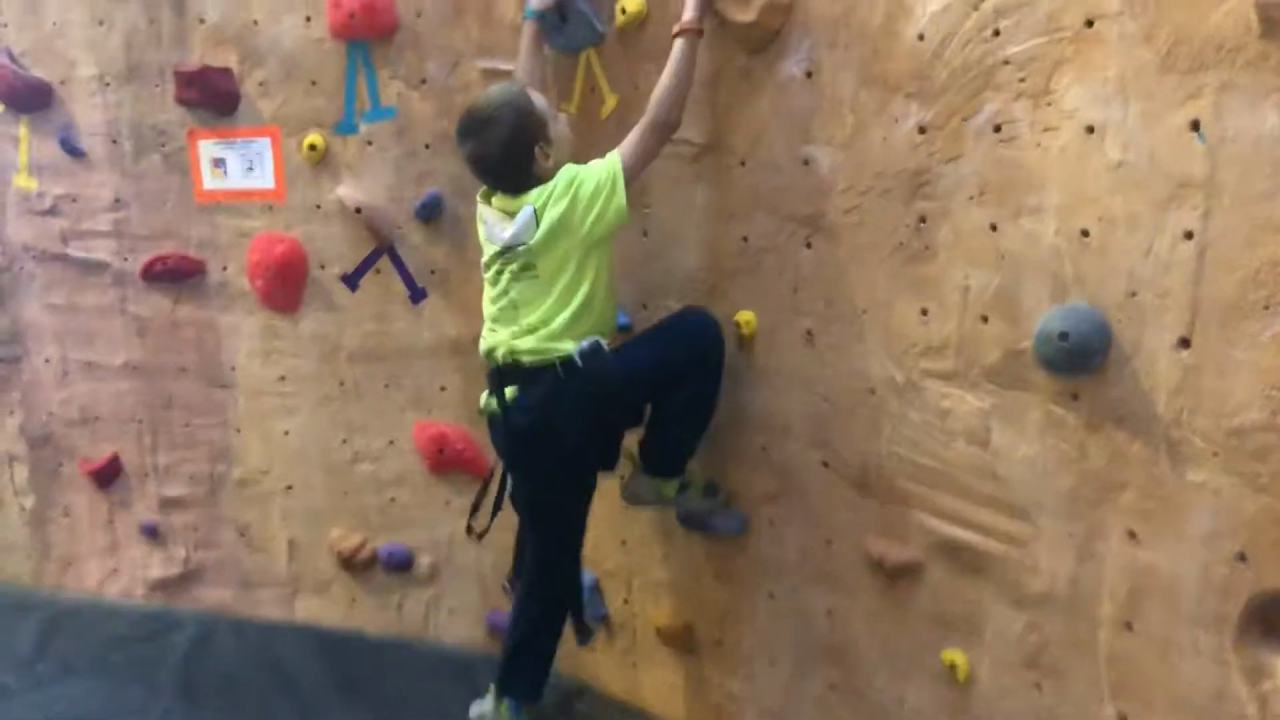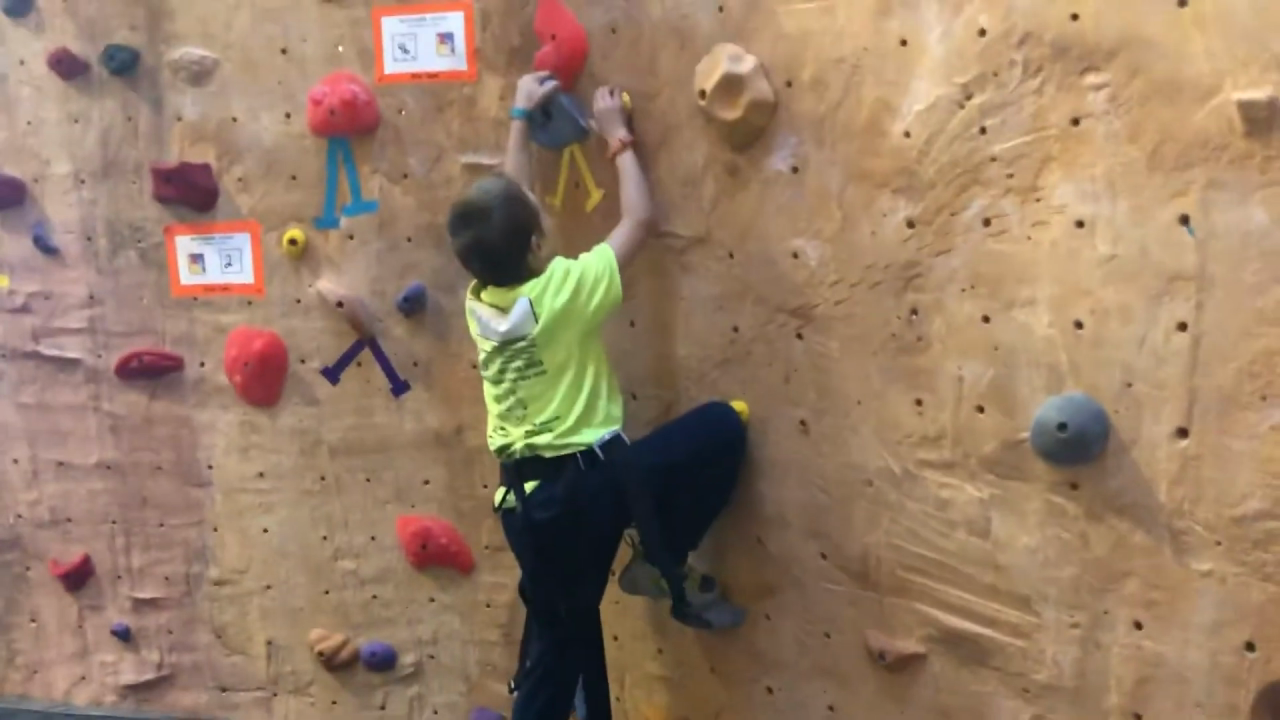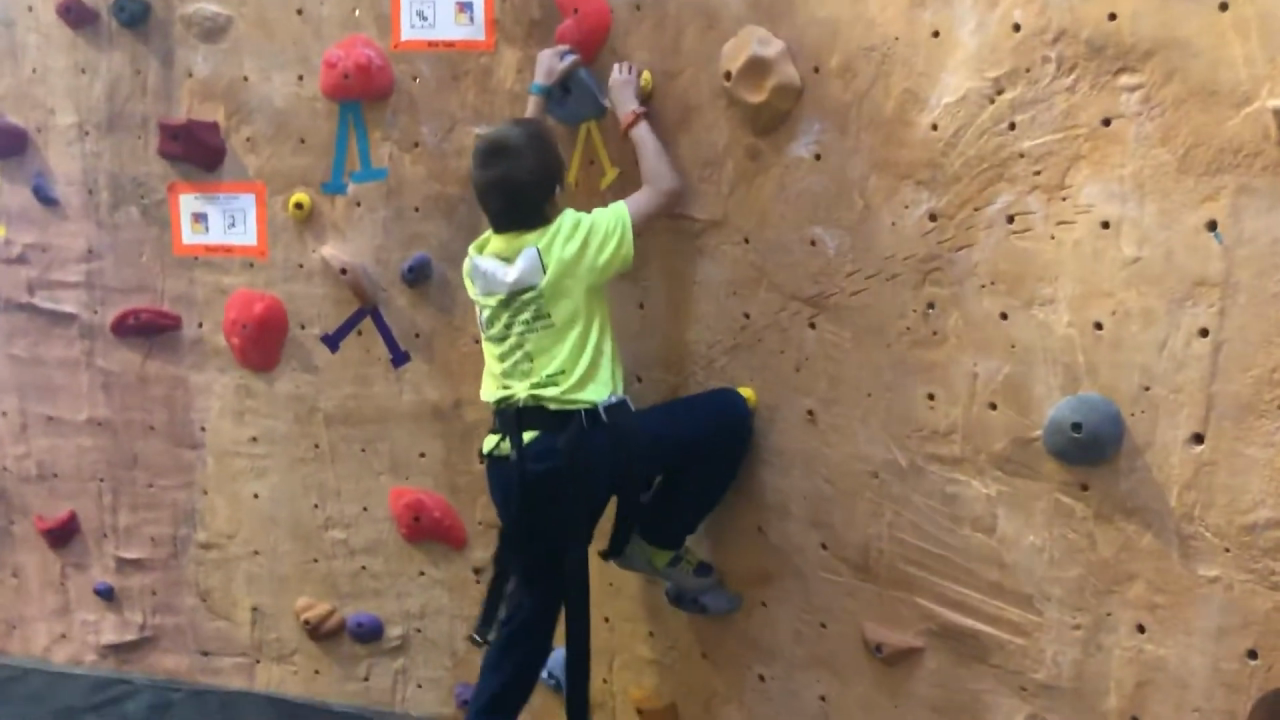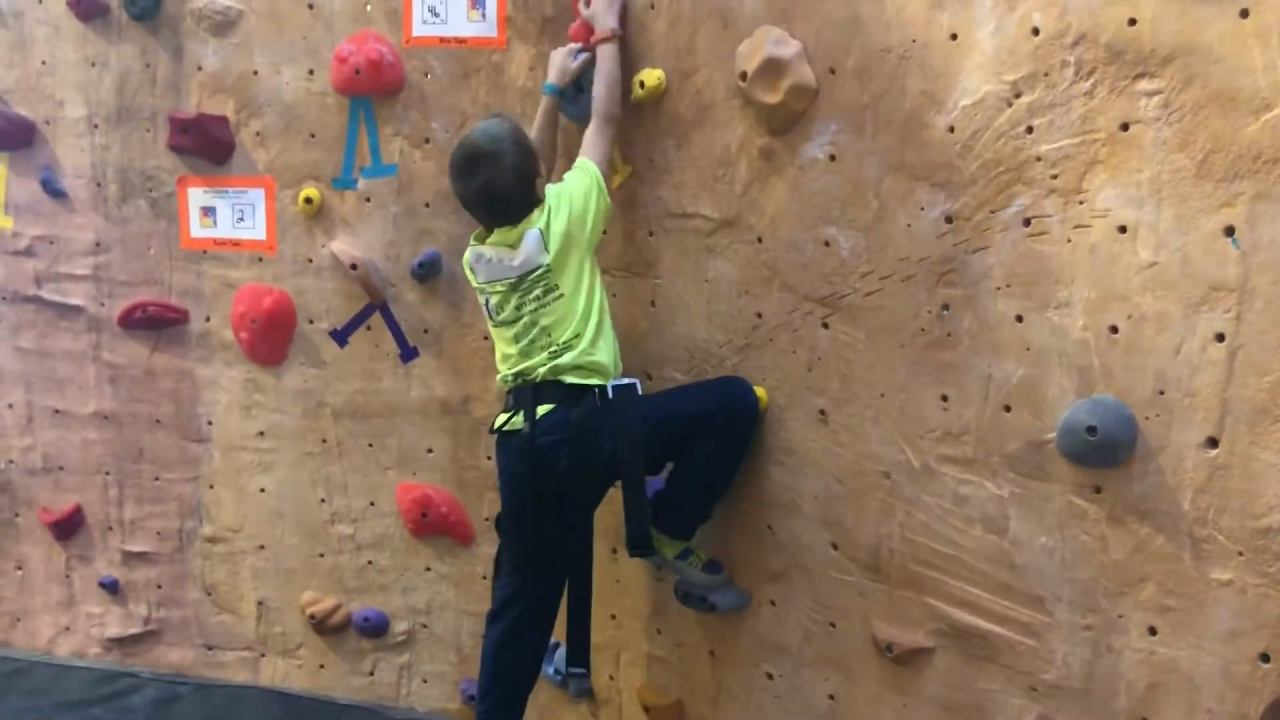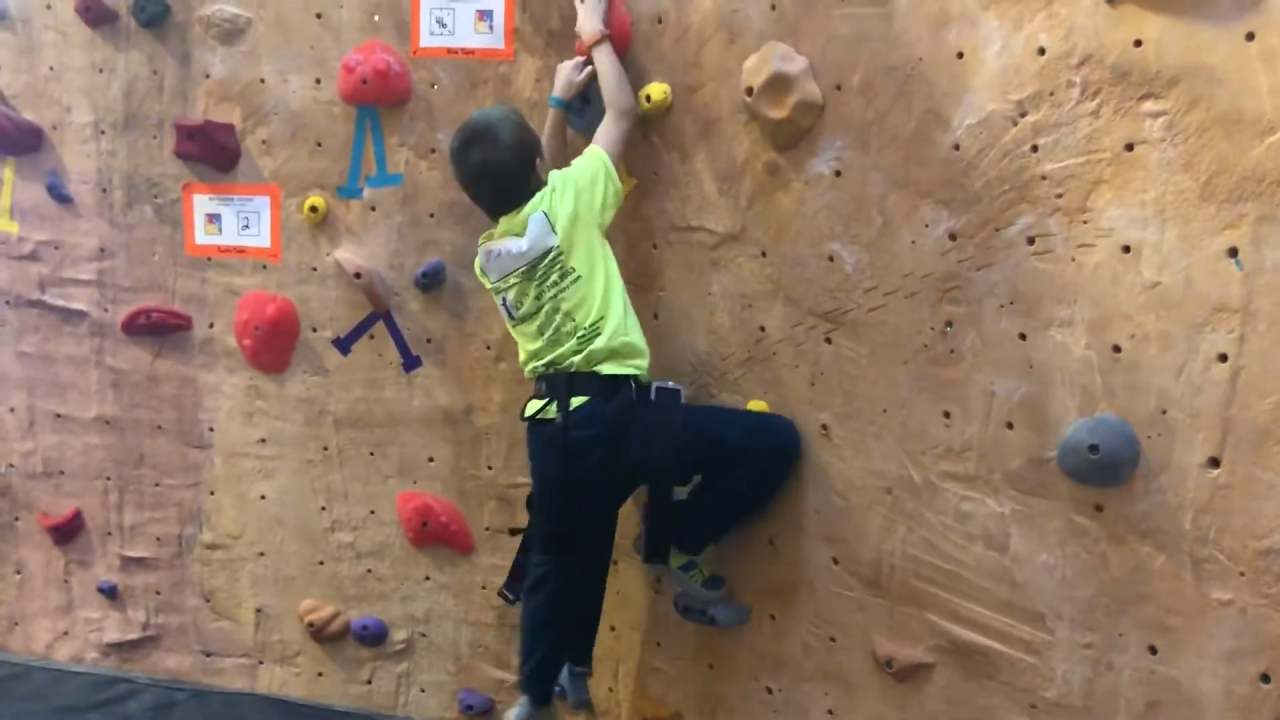
dt=0.4s
person 1, frame 1
left shoulder: (493, 200)
right shoulder: (572, 197)
left elbow: (515, 104)
right elbow: (659, 123)
left hip: (511, 406)
right hip: (564, 395)
left knee: (547, 551)
right knee: (696, 334)
right ankle: (660, 473)
person 1, frame 2
left shoulder: (478, 301)
right shoulder: (564, 288)
left elbow: (502, 204)
right elbow: (640, 217)
left wrist: (520, 118)
right wrist: (617, 134)
left hip: (525, 499)
right hip: (585, 483)
left knee: (554, 644)
right knee: (720, 427)
right ankle: (660, 566)
person 1, frame 3
left shoulder: (479, 258)
right shoulder: (576, 240)
left elbow: (511, 184)
right elbow: (664, 186)
left wrist: (537, 94)
right wrist: (629, 107)
left hip: (513, 456)
right hip: (582, 444)
left knee: (529, 605)
right knee: (726, 414)
right ankle: (655, 541)
person 1, frame 4
left shoulder: (477, 256)
right shoulder: (564, 216)
left elbow: (520, 188)
right elbow: (607, 118)
left wrist: (551, 89)
left hip: (524, 436)
right hip: (590, 421)
left knee: (524, 592)
right knee: (734, 402)
right ankle: (667, 534)
person 1, frame 5
left shoulder: (489, 253)
right shoulder: (565, 203)
right elbow: (623, 111)
left wrist: (558, 100)
left hip: (552, 426)
right hip: (615, 413)
left knee: (565, 562)
right knee: (774, 440)
right ankle: (677, 545)
